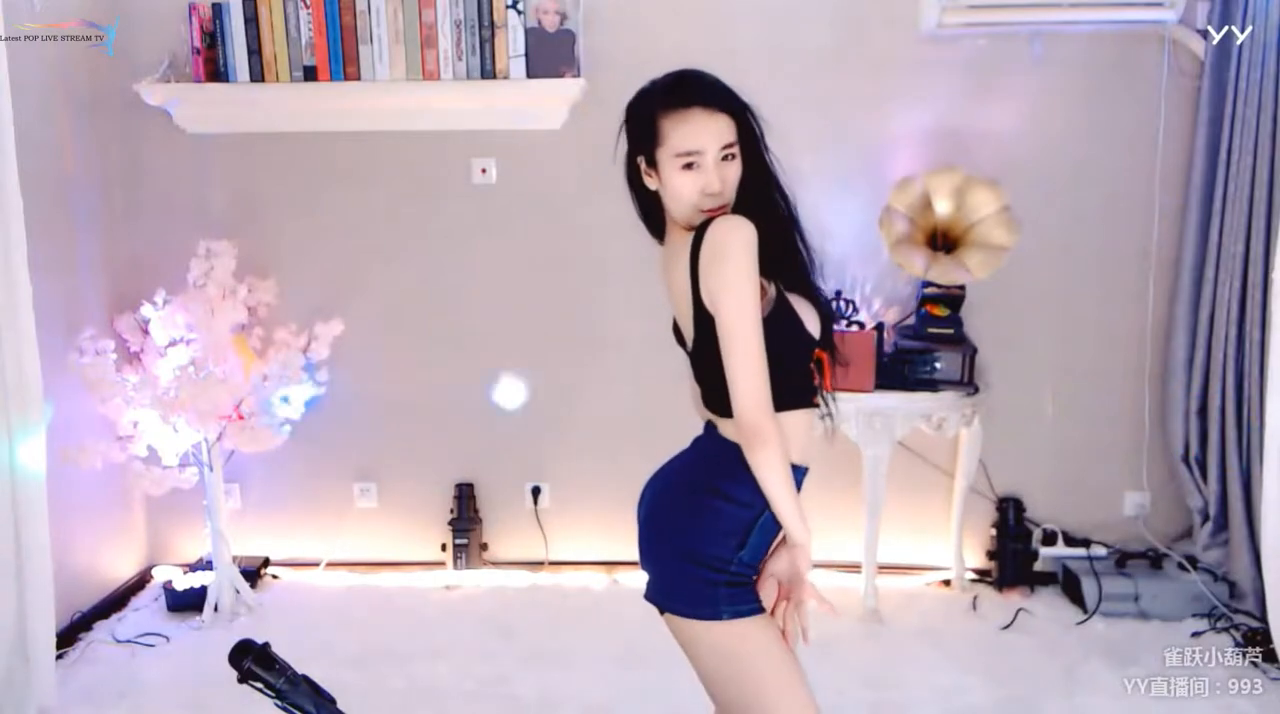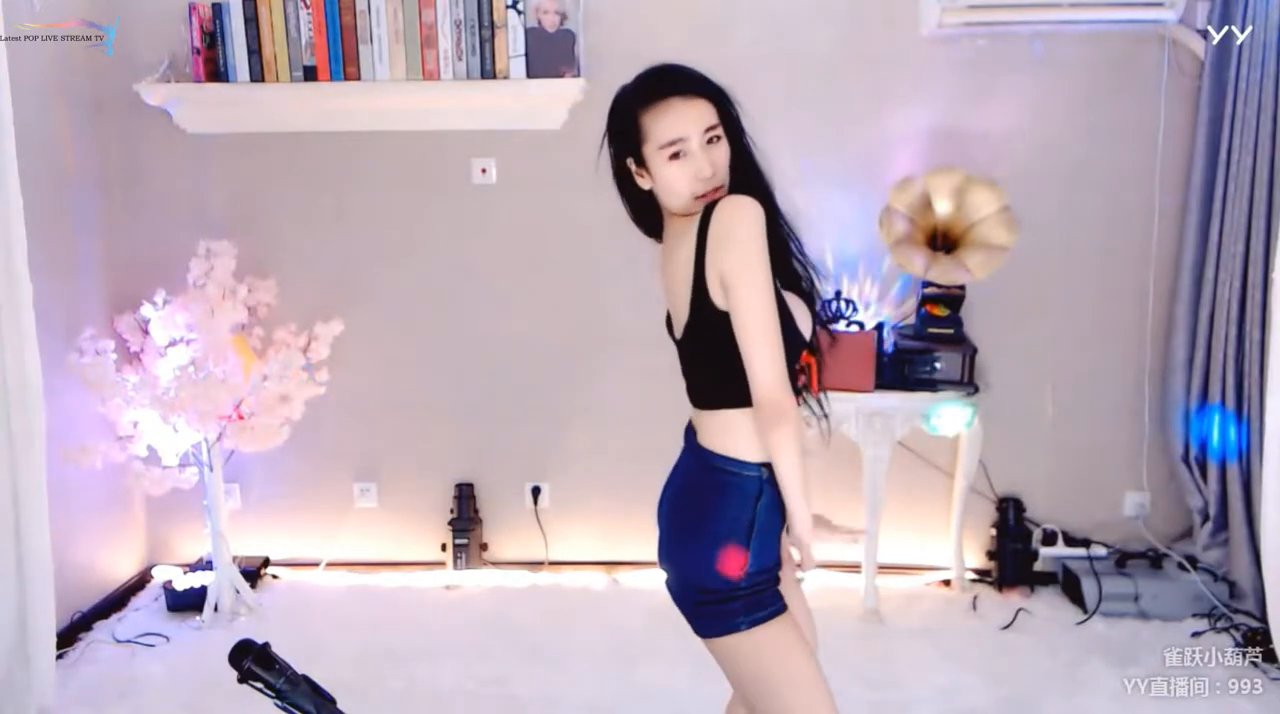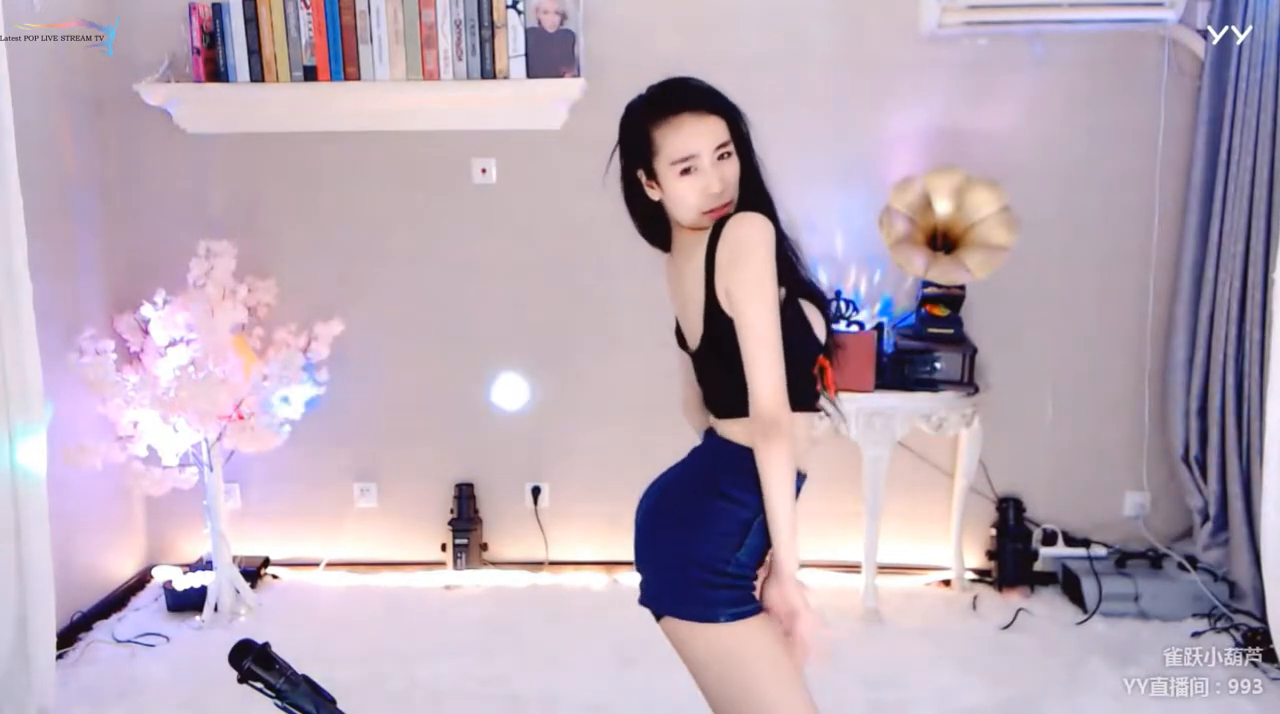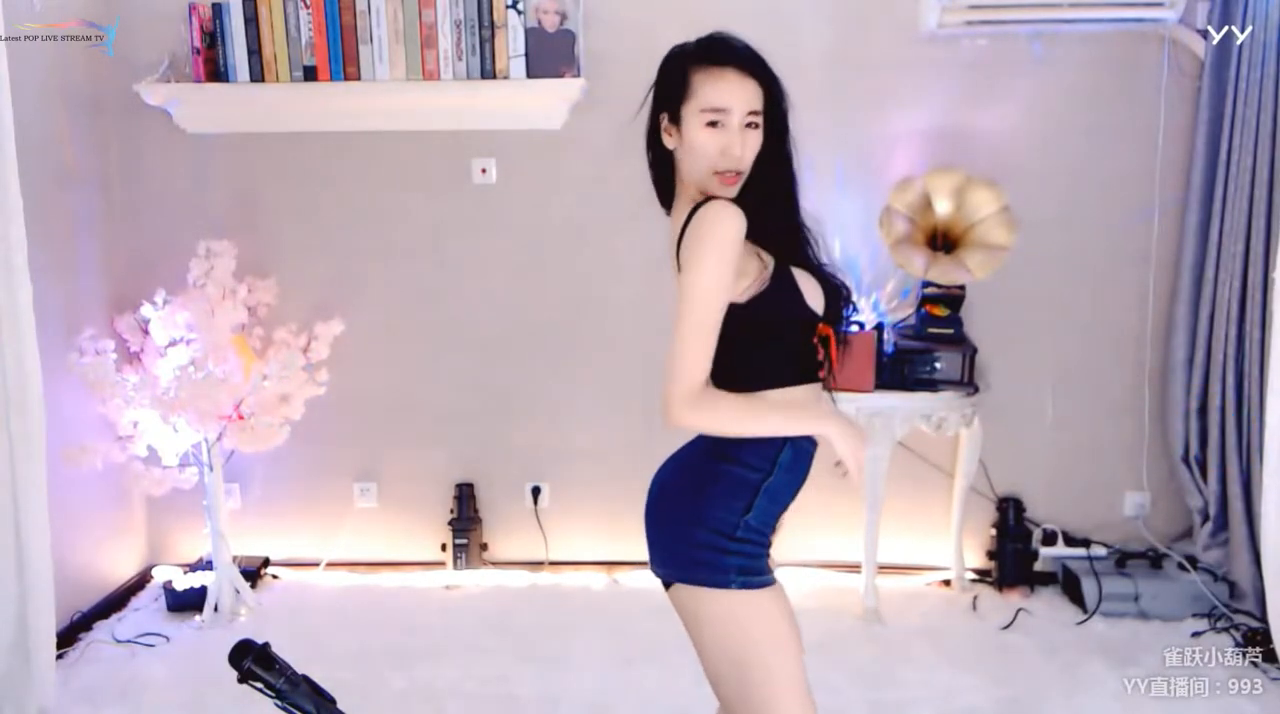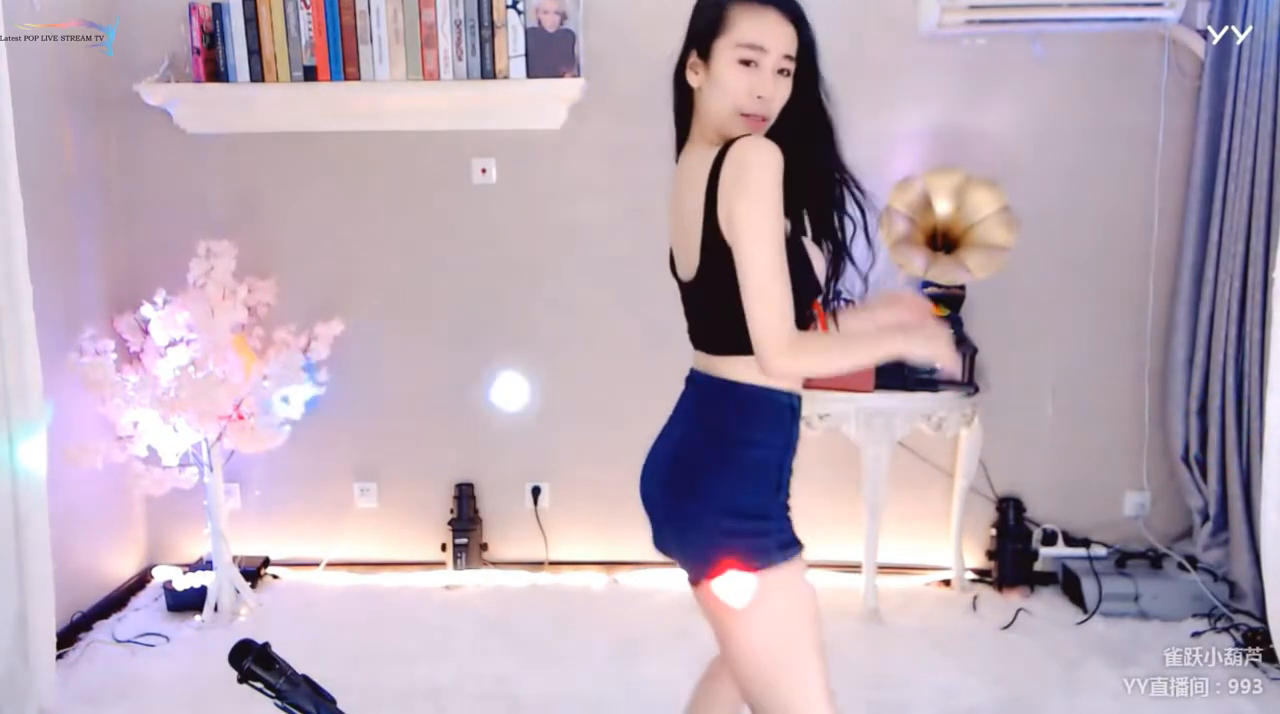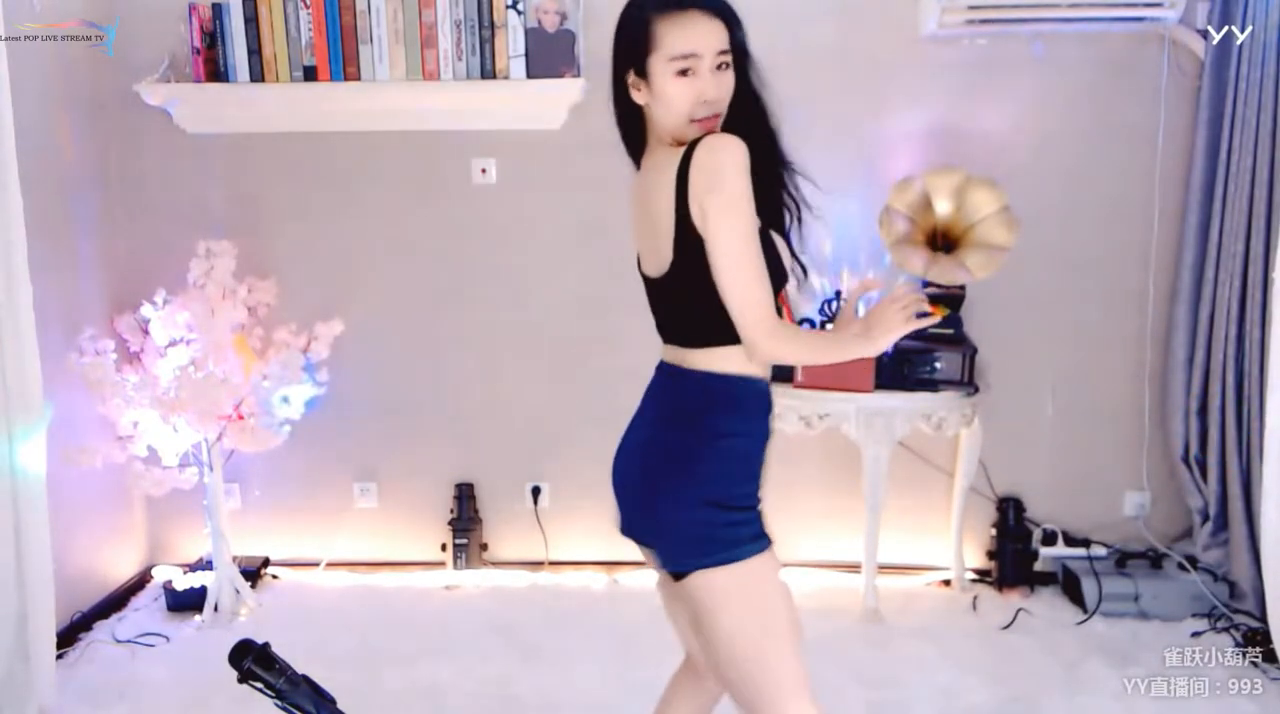
dt=0.7s
person 1, frame 1
left shoulder: (684, 245)
right shoulder: (731, 236)
right elbow: (755, 421)
right wrist: (799, 536)
left hip: (701, 503)
right hip: (710, 529)
person 1, frame 2
left shoulder: (679, 237)
right shoulder: (738, 214)
right elbow: (774, 398)
right wrist: (802, 520)
left hip: (712, 494)
right hip: (729, 513)
left knee: (792, 653)
person 1, frame 3
left shoulder: (687, 259)
right shoulder: (747, 232)
right elbow: (771, 416)
right wrist: (786, 565)
left hip: (698, 511)
right hip: (708, 537)
person 1, frame 4
left shoulder: (706, 220)
right shoulder: (719, 221)
right elbow: (688, 403)
right wrist: (823, 422)
left hip: (720, 500)
right hip: (716, 516)
person 1, frame 5
left shoulder: (695, 167)
right shoulder: (755, 159)
right elbow: (780, 353)
left wrist: (854, 316)
right wrist: (899, 335)
left hip: (691, 455)
right hip: (729, 473)
person 1, frame 6
left shoulder: (651, 175)
right shoulder: (722, 155)
right elbow: (762, 337)
left wrist: (830, 332)
right wrist: (865, 337)
left hip: (657, 450)
right hip: (706, 469)
